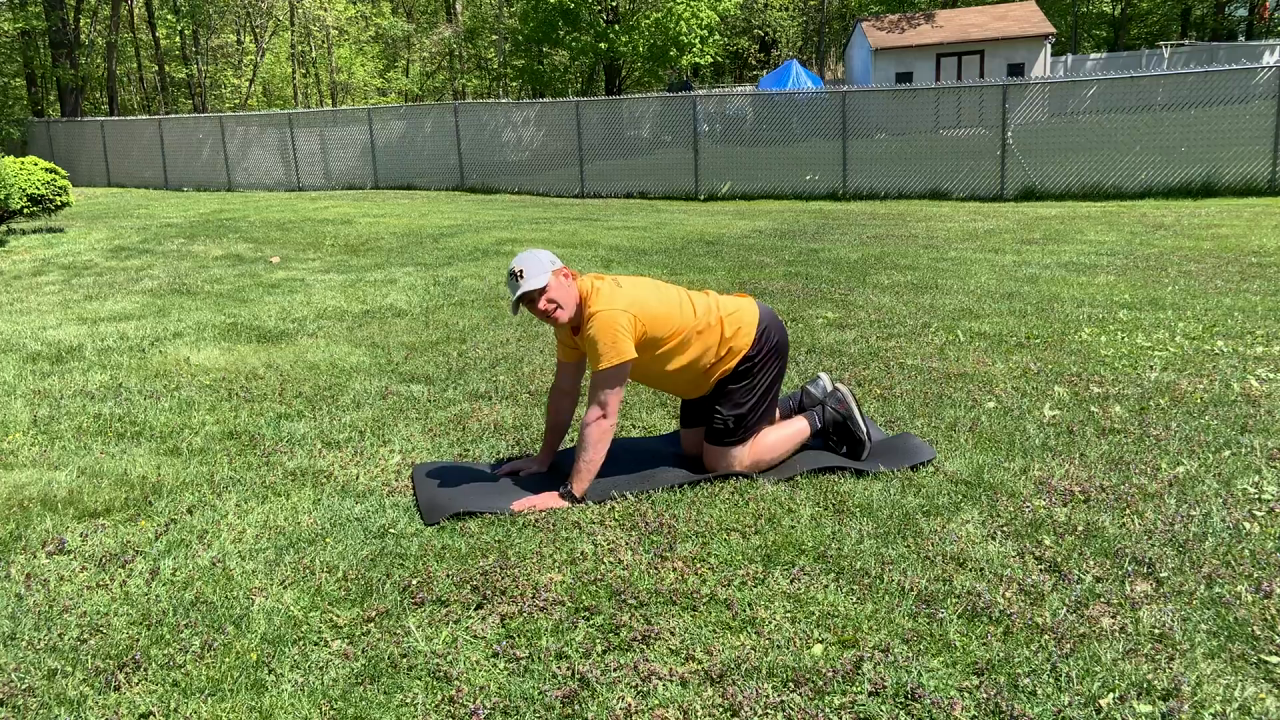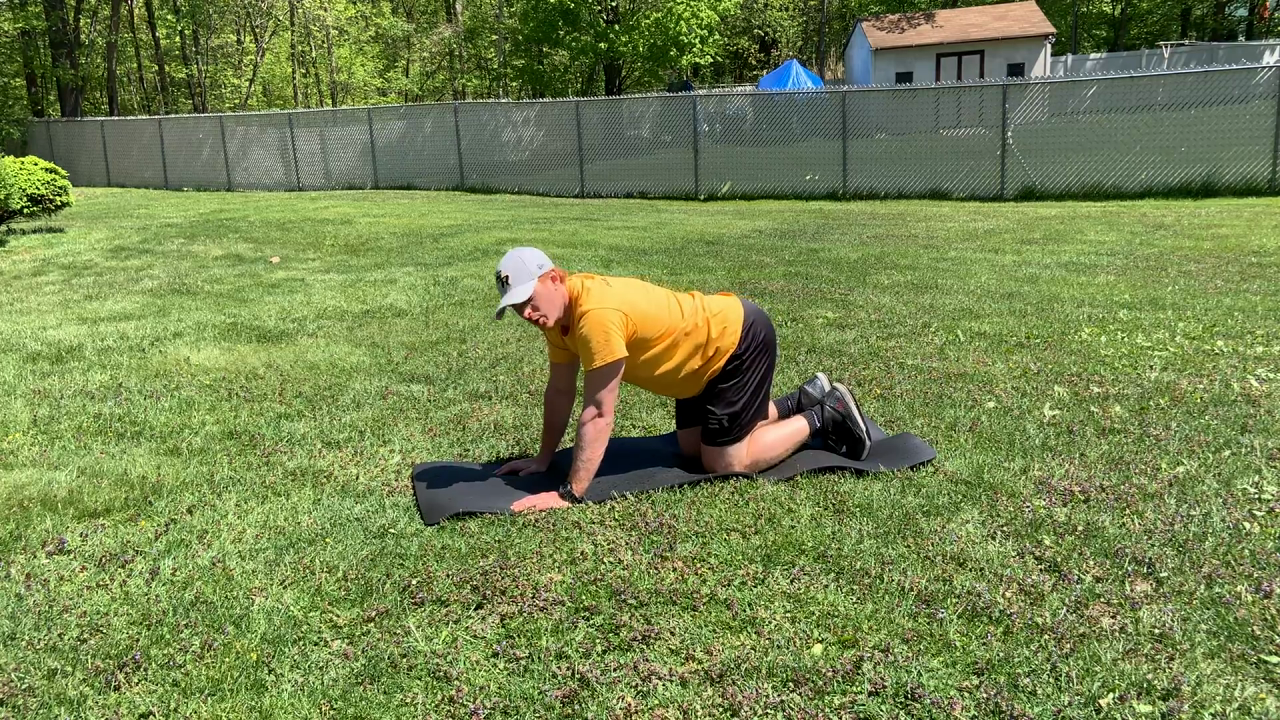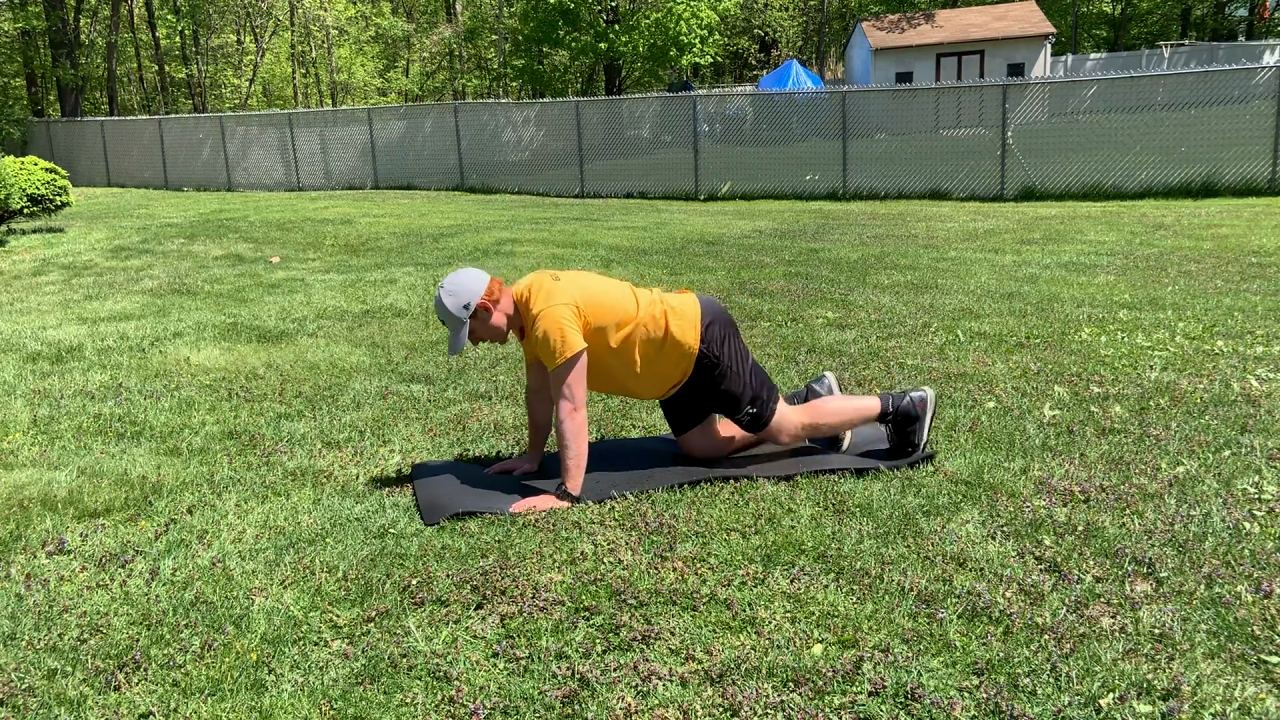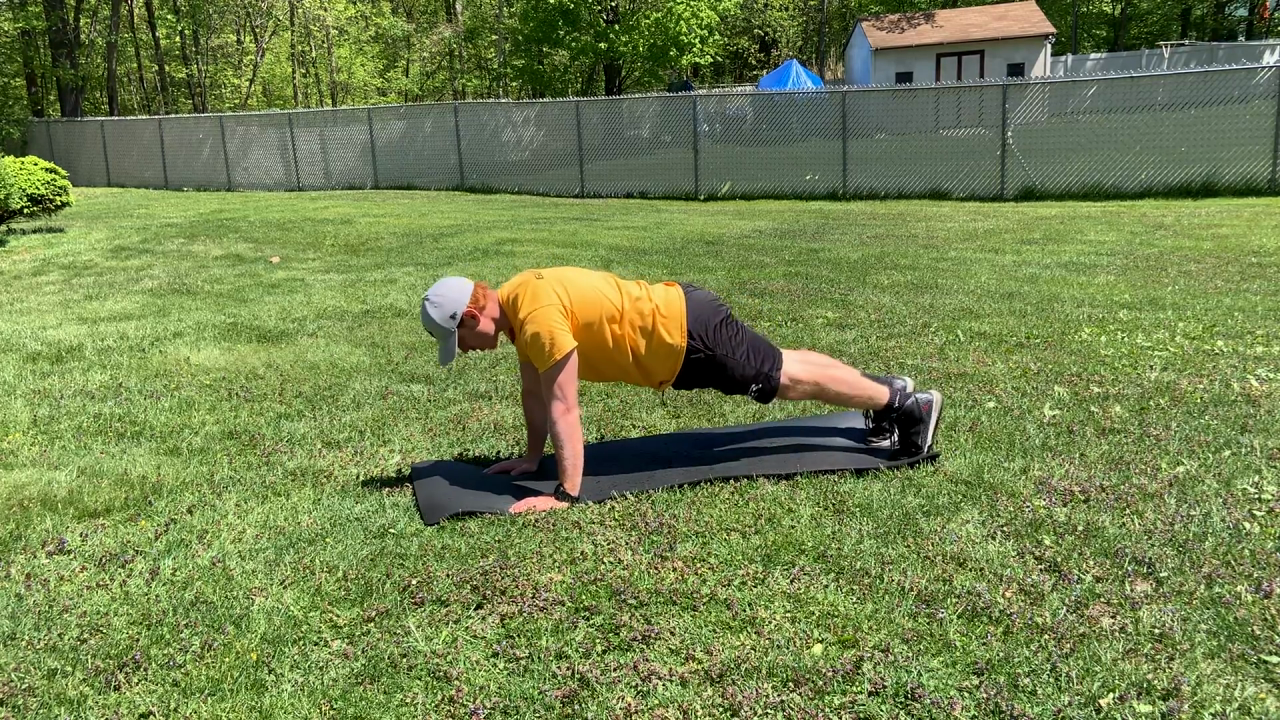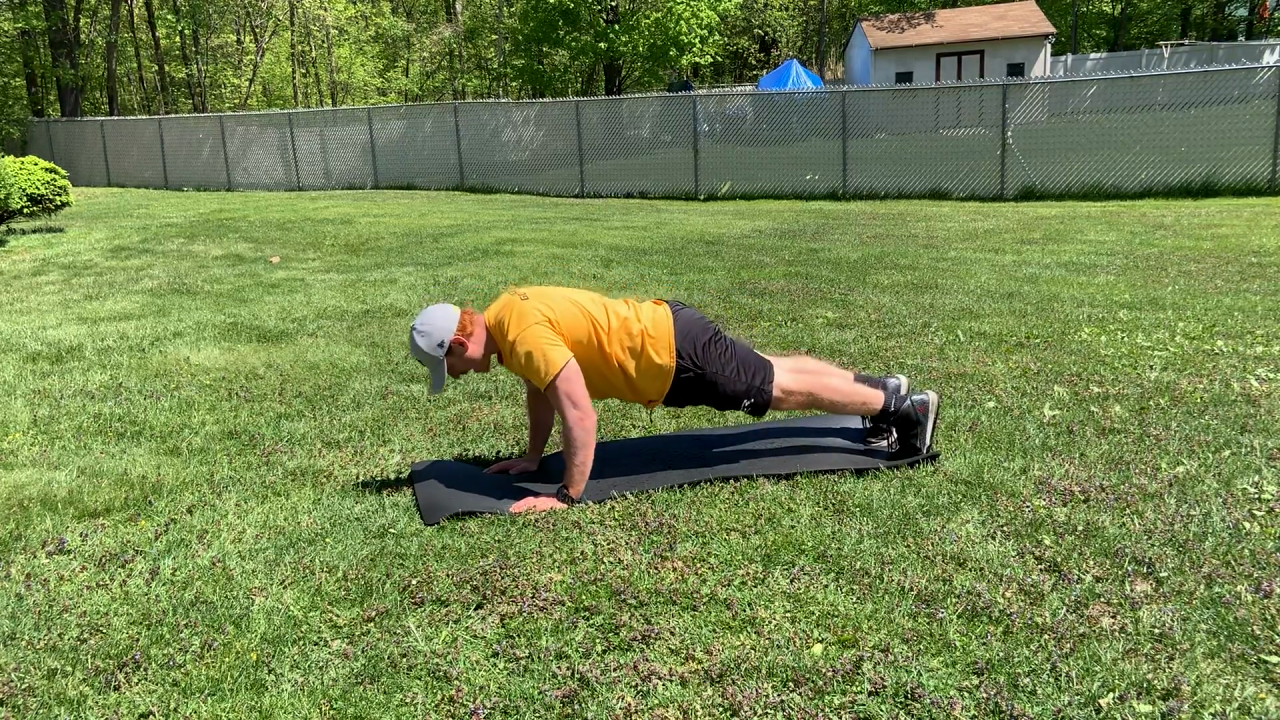
dt=1s
person 1, frame 1
left shoulder: (605, 316)
right shoulder: (569, 310)
left elbow: (602, 415)
right elbow: (564, 391)
left wrist: (570, 494)
right wrist: (543, 459)
left hip: (753, 340)
right hip: (723, 341)
left knee: (725, 462)
right knee: (693, 447)
left ankle: (823, 415)
right ankle: (805, 399)
person 1, frame 2
left shoulder: (596, 315)
right shoulder: (556, 310)
left elbow: (598, 415)
right elbow: (560, 391)
left wrist: (570, 494)
right wrist: (543, 459)
left hip: (742, 339)
right hip: (712, 340)
left knee: (725, 462)
right knee: (692, 447)
left ankle: (825, 415)
right ankle: (803, 399)
person 1, frame 3
left shoulder: (549, 315)
right shoulder: (527, 304)
left elbow: (571, 409)
right elbow: (539, 392)
left wrist: (567, 492)
right wrist: (532, 456)
left hip: (700, 339)
right hip: (681, 349)
left knee: (783, 428)
right knee: (701, 447)
left ankle: (902, 406)
right ankle: (810, 395)
person 1, frame 4
left shoulder: (537, 317)
right shoulder: (516, 299)
left elbow: (562, 408)
right elbow: (533, 389)
left wrist: (566, 493)
right wrist: (531, 457)
left hip: (688, 336)
right hip: (676, 315)
left knee: (790, 381)
right knee: (782, 366)
left ankle: (906, 404)
right ankle: (888, 390)
person 1, frame 5
left shoulder: (524, 336)
right shoulder: (506, 317)
left elbow: (580, 416)
right elbow: (541, 388)
left wrist: (568, 496)
right wrist: (532, 456)
left hip: (675, 355)
right hip: (664, 330)
left knee: (783, 391)
right knee: (774, 373)
left ankle: (905, 407)
right ankle: (881, 387)
